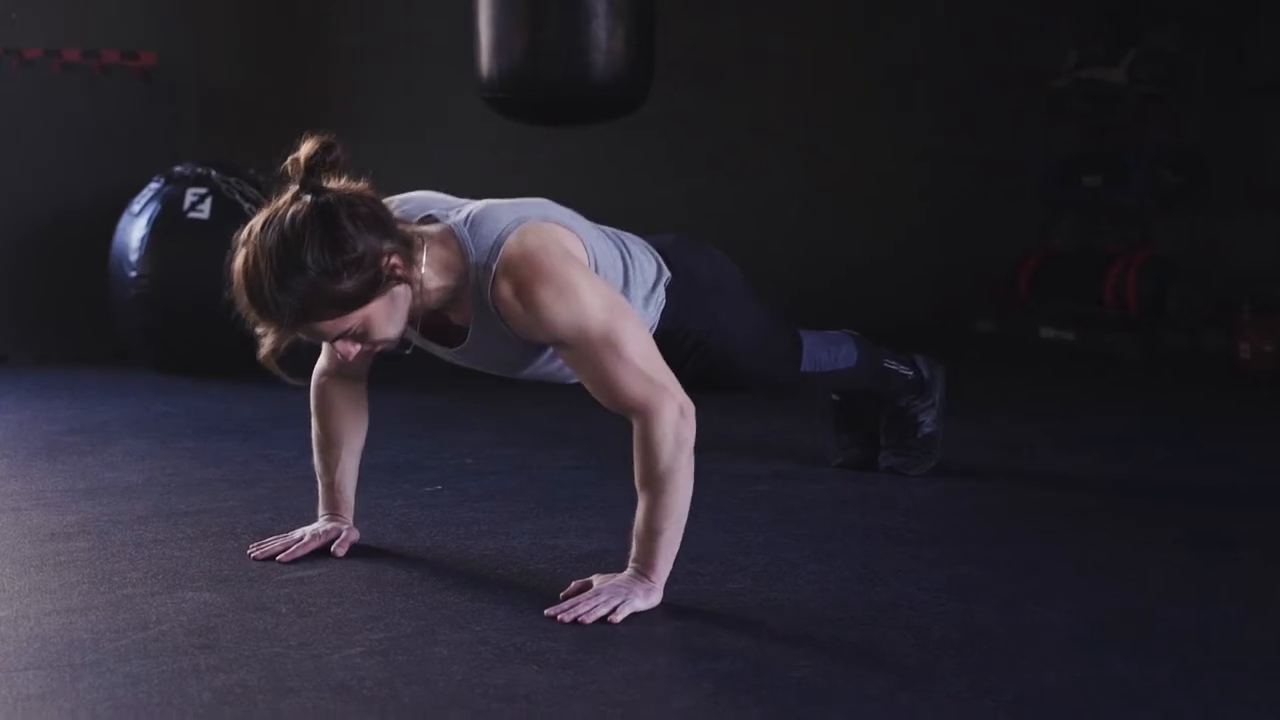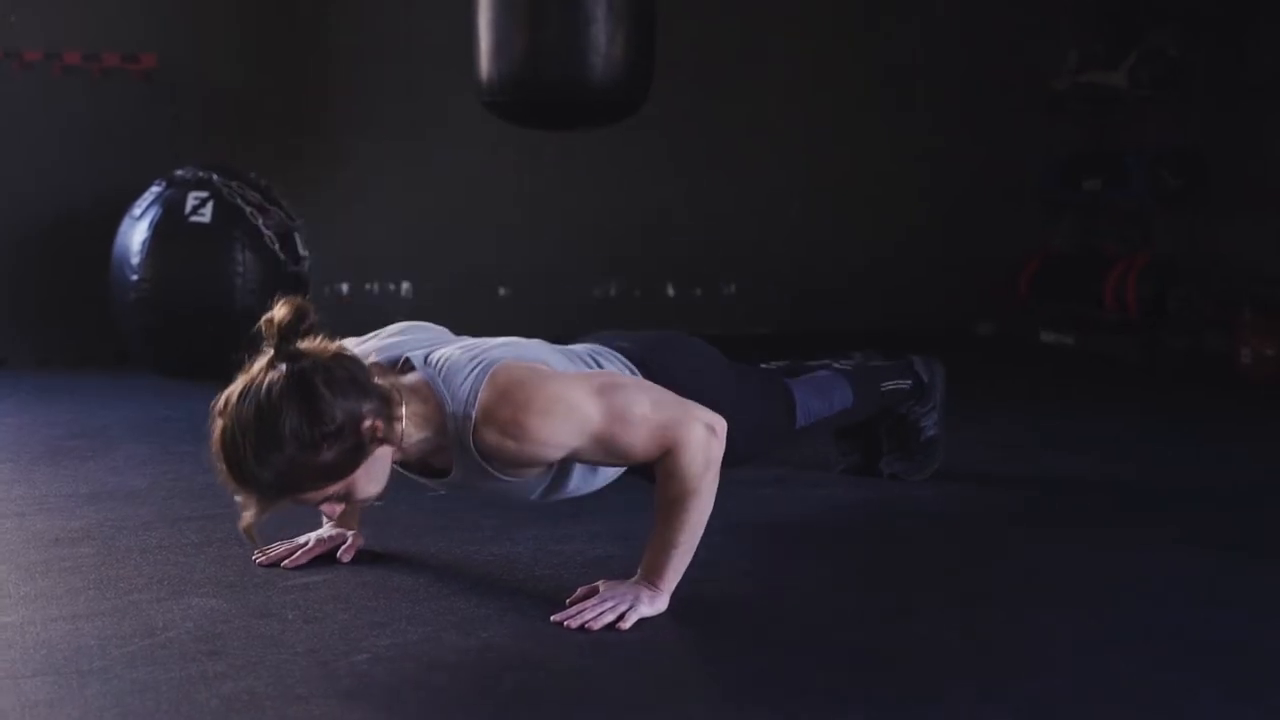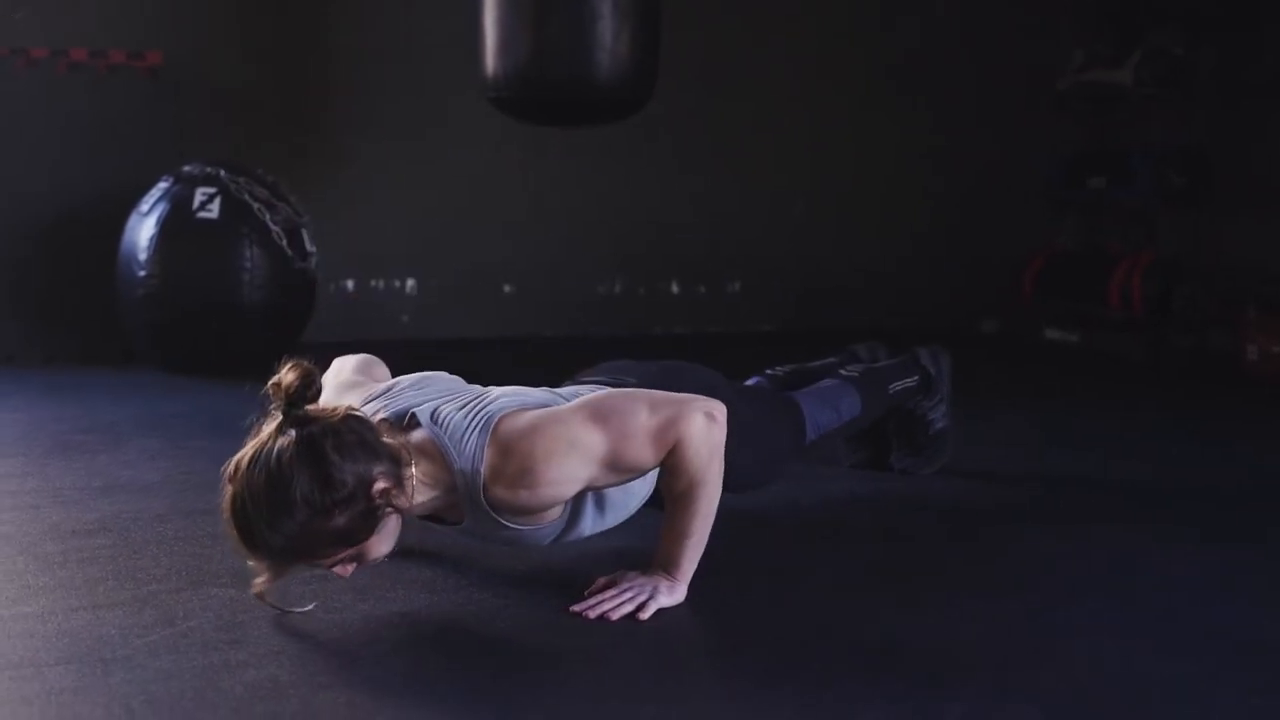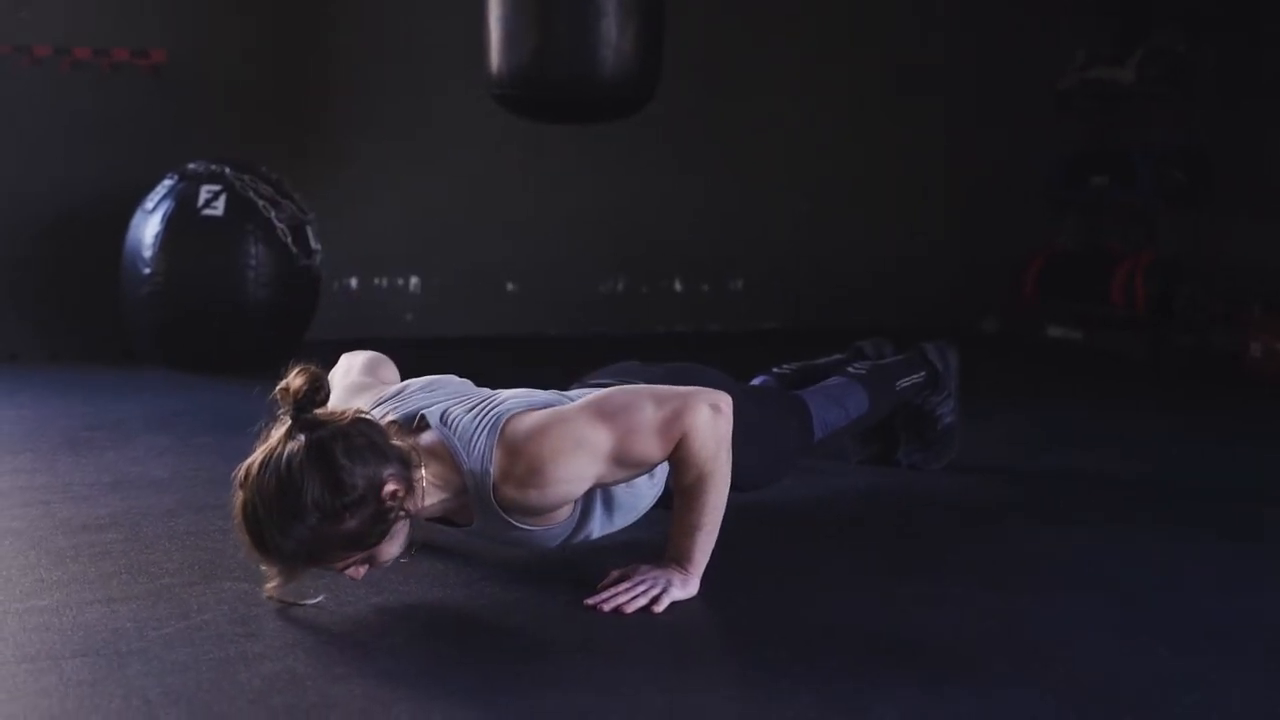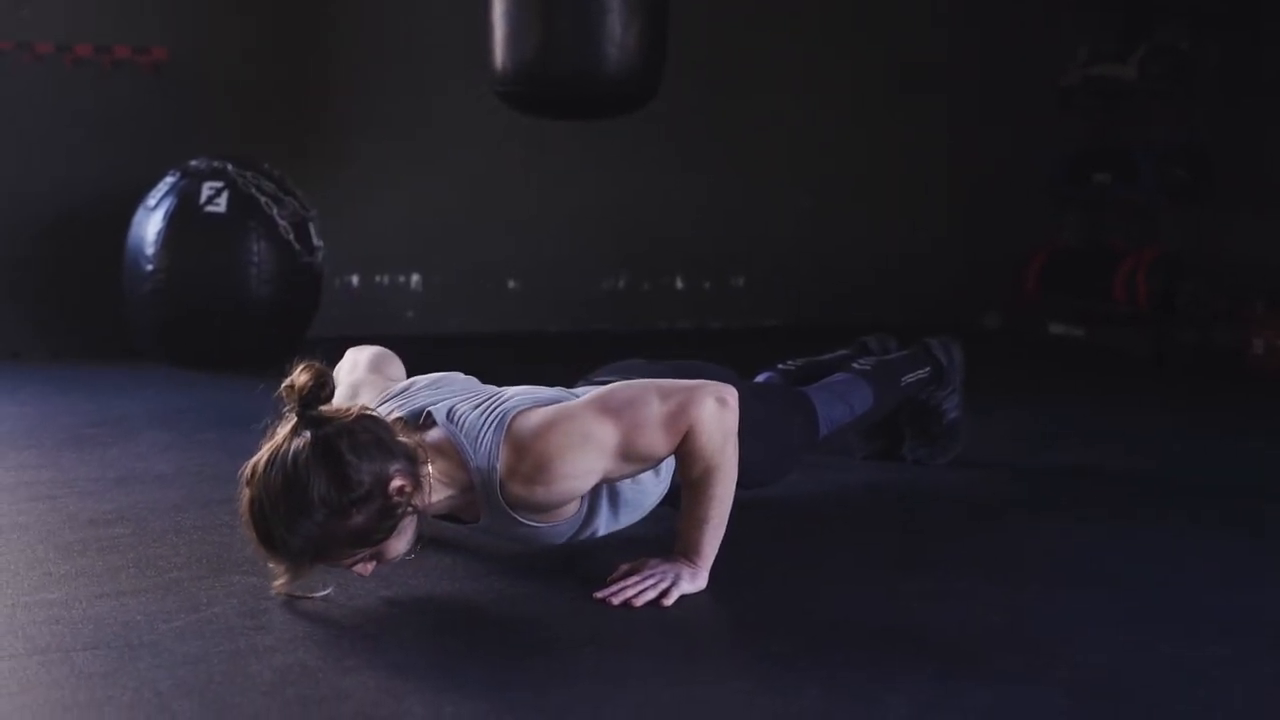
dt=0.7s
person 1, frame 1
left shoulder: (526, 273)
right shoulder: (368, 255)
left elbow: (666, 411)
right elbow: (335, 380)
left wrist: (646, 578)
right wrist: (335, 513)
left hip: (677, 297)
right hip: (612, 301)
left knee: (792, 360)
right knee: (795, 370)
left ankle: (908, 379)
right ankle: (858, 405)
person 1, frame 2
left shoulder: (507, 412)
right shoulder: (348, 379)
left elbow: (700, 433)
left wrist: (654, 586)
right wrist: (343, 526)
left hip: (664, 387)
right hip: (593, 369)
left knee: (785, 408)
right knee: (781, 400)
left ankle: (906, 384)
right ankle: (844, 376)
person 1, frame 3
left shoulder: (515, 469)
right shoulder: (350, 416)
left elbow: (699, 424)
left wrist: (672, 577)
right wrist: (349, 529)
left hip: (677, 416)
right hip: (602, 400)
left knee: (792, 421)
right knee: (772, 398)
left ankle: (912, 378)
right ankle: (850, 363)
person 1, frame 4
left shoulder: (526, 470)
right shoulder: (358, 417)
left elbow: (704, 414)
right elbow: (364, 360)
left wrist: (685, 570)
right wrist: (361, 521)
left hip: (685, 418)
right hip: (606, 401)
left knee: (803, 420)
right knee: (775, 396)
left ankle: (919, 375)
right ankle: (855, 363)
person 1, frame 5
left shoulder: (534, 467)
right shoulder: (364, 417)
left elbow: (710, 409)
right elbow: (369, 356)
left wrist: (693, 564)
right wrist: (371, 521)
left hip: (694, 419)
right hip: (615, 399)
left knee: (805, 415)
right knee: (775, 389)
left ankle: (924, 370)
right ankle: (863, 357)
